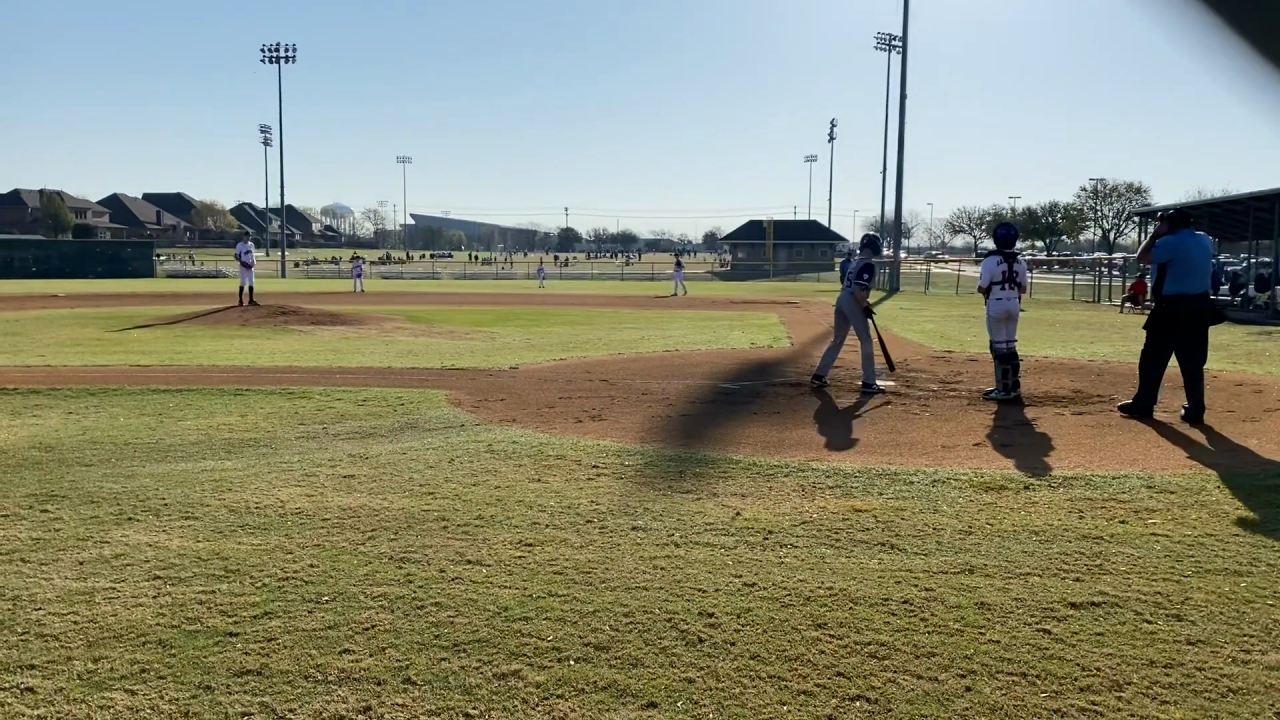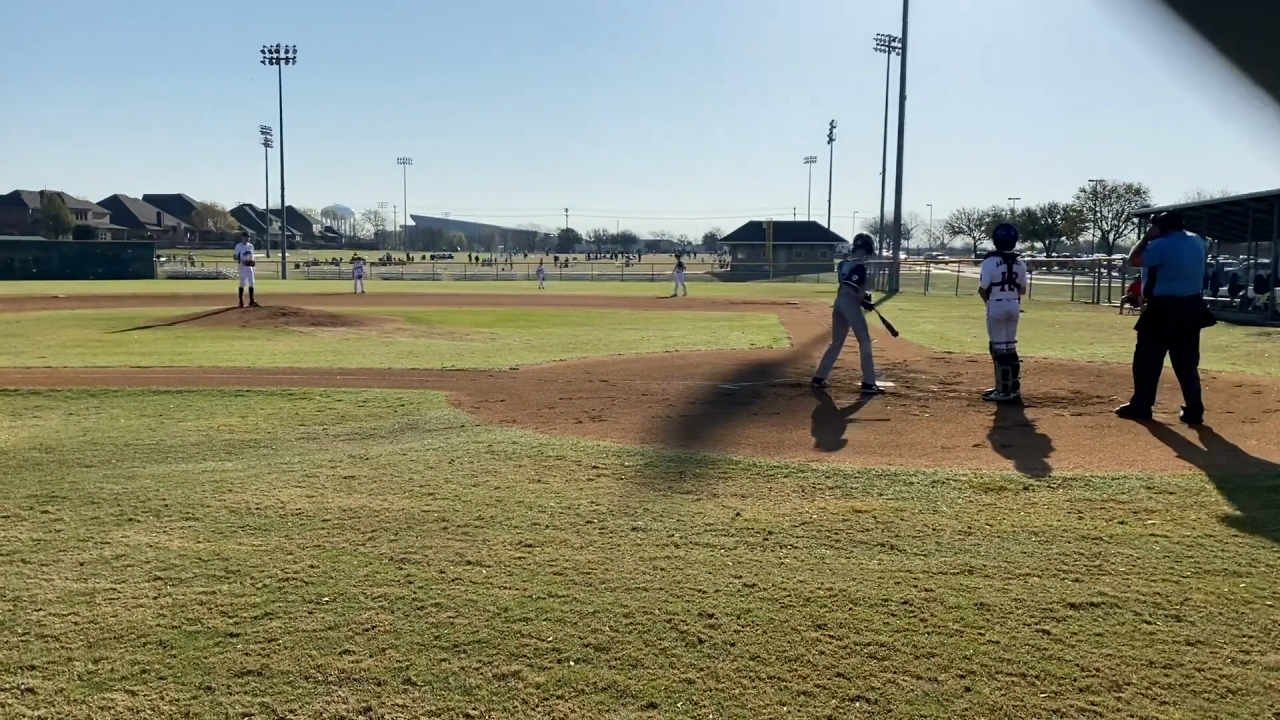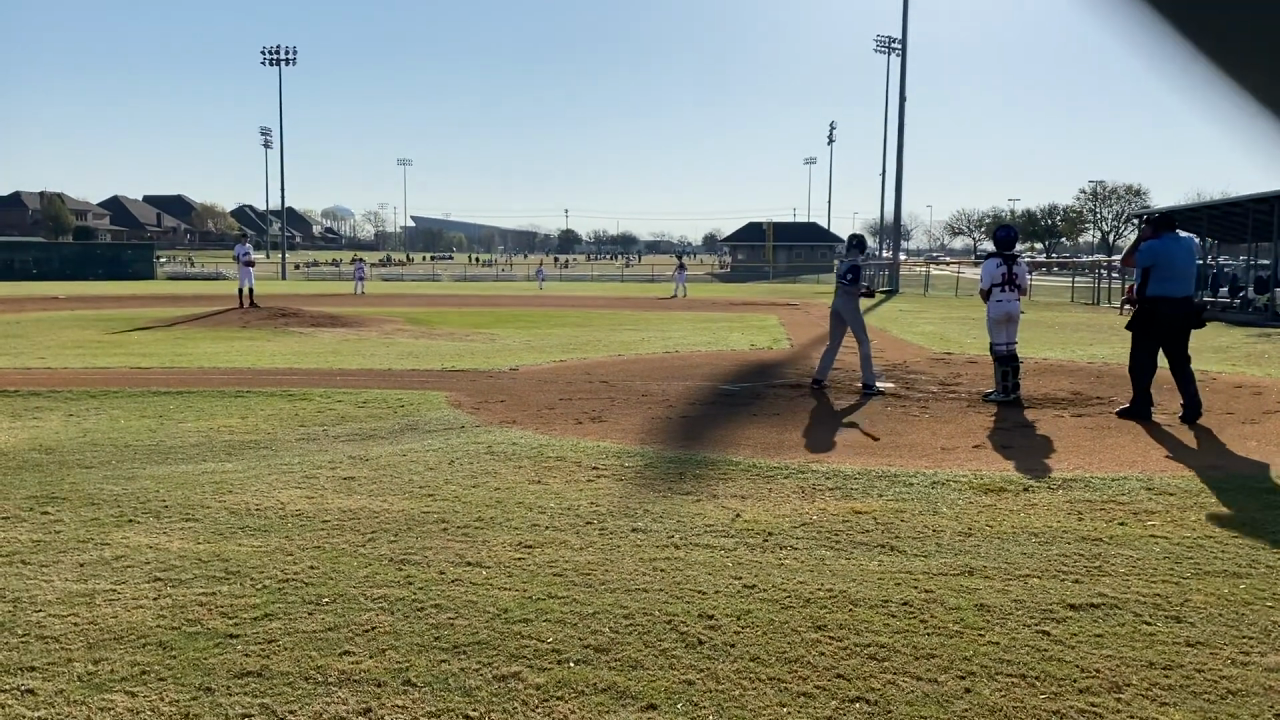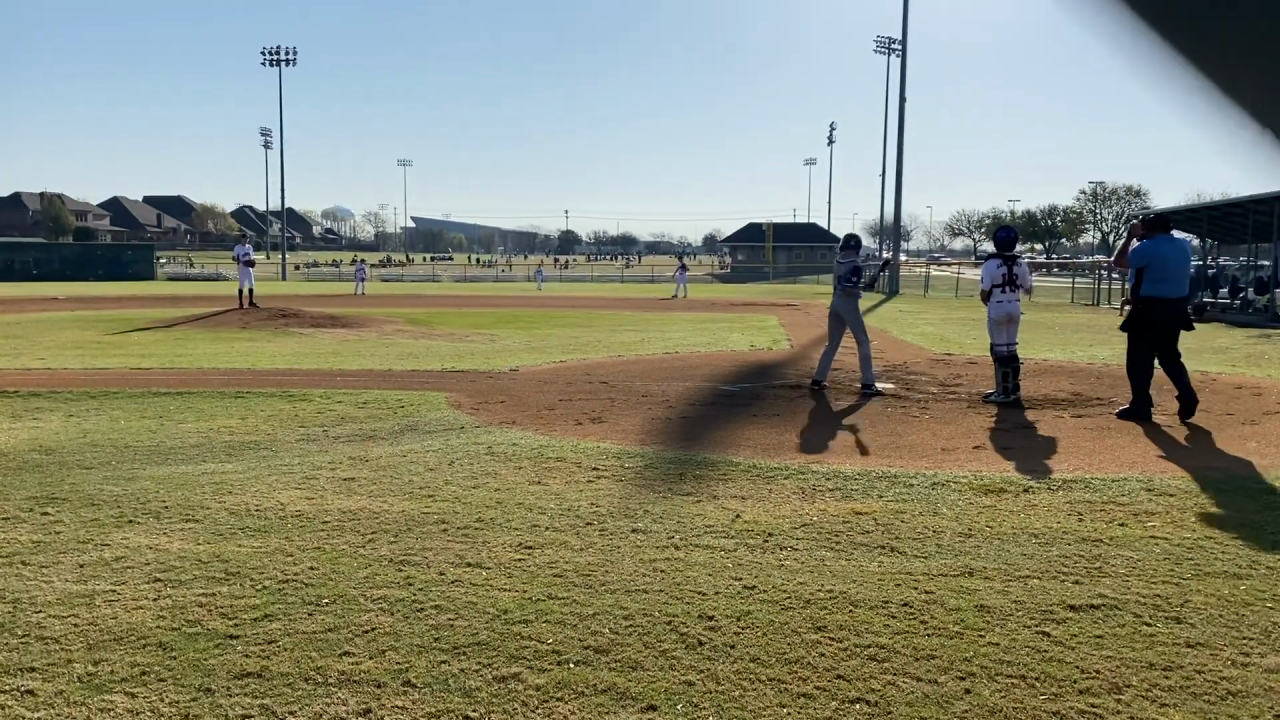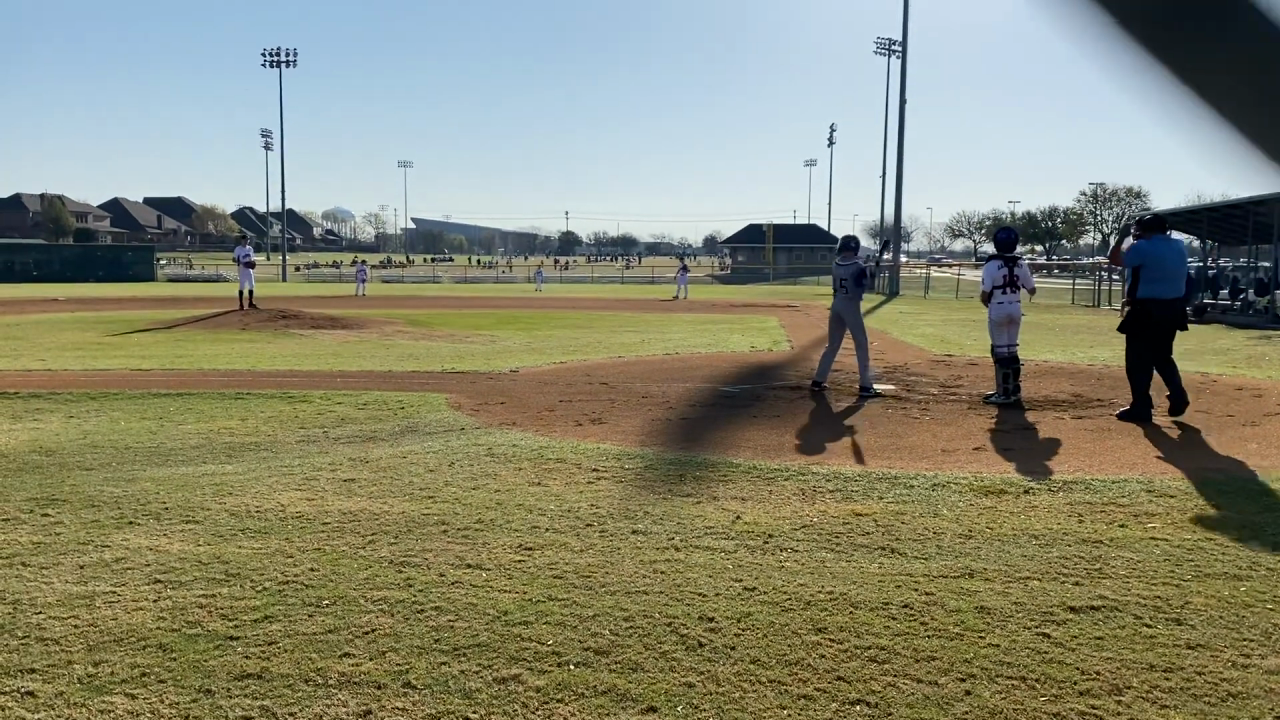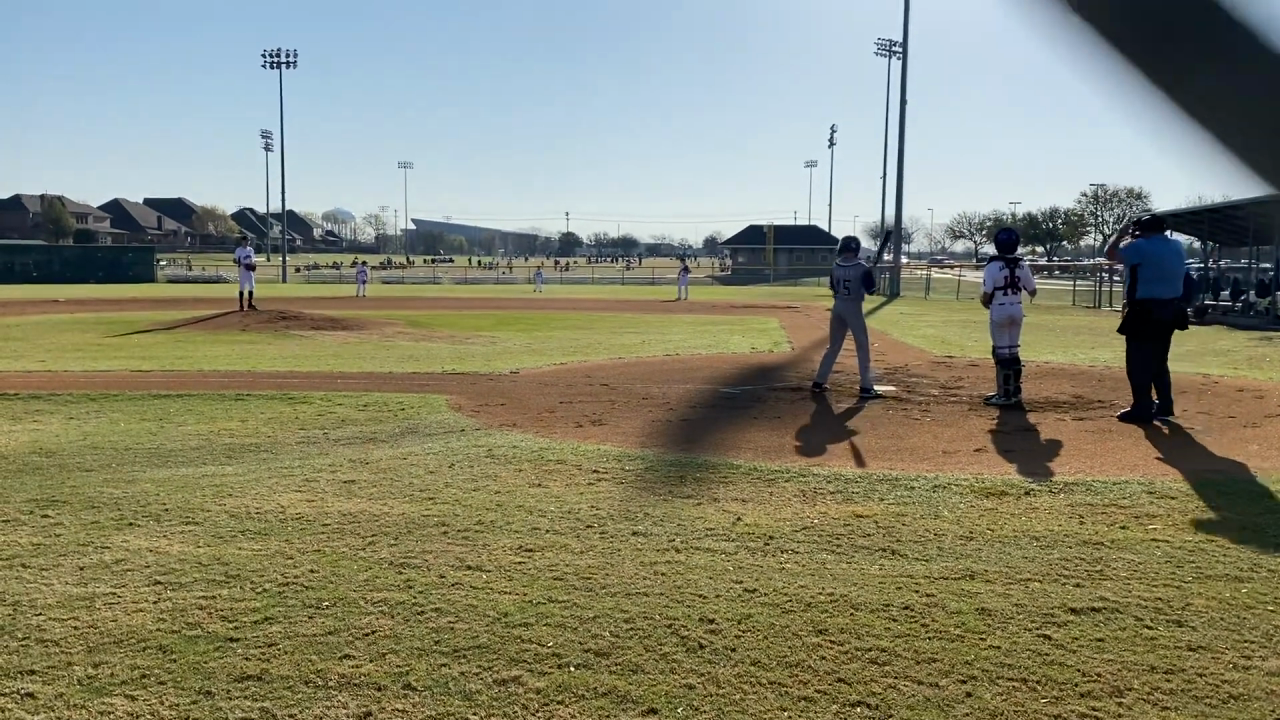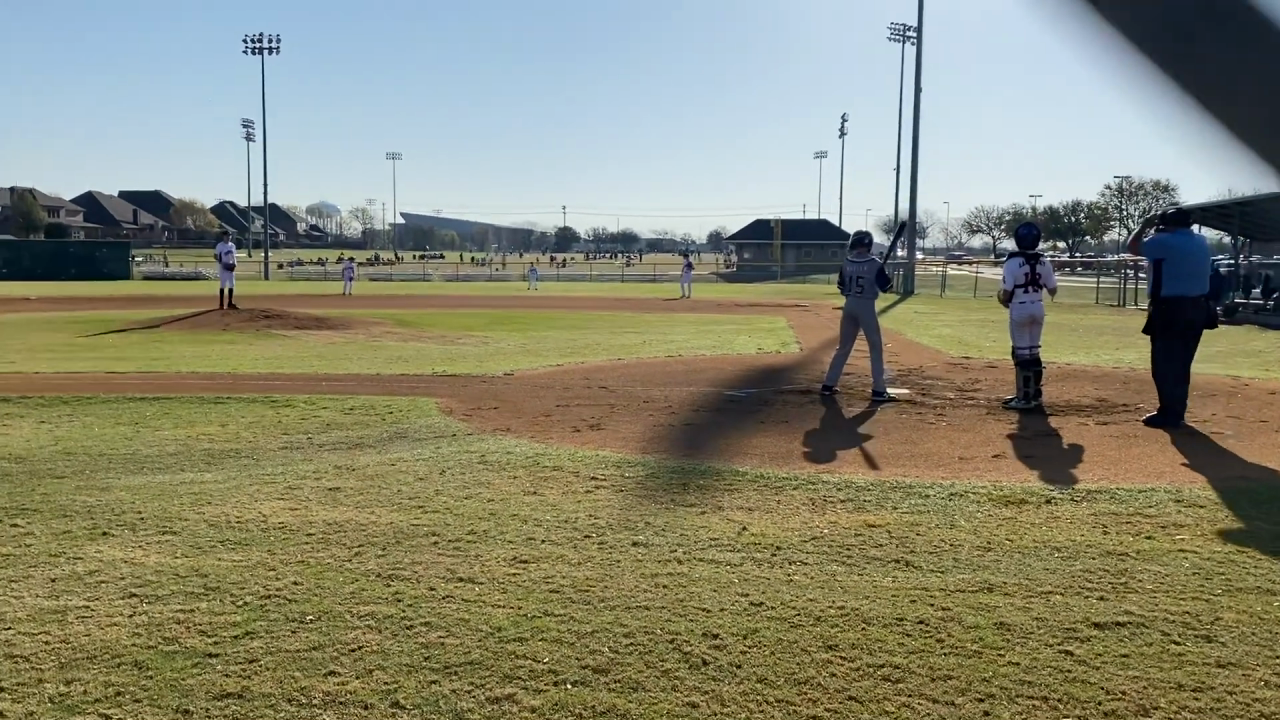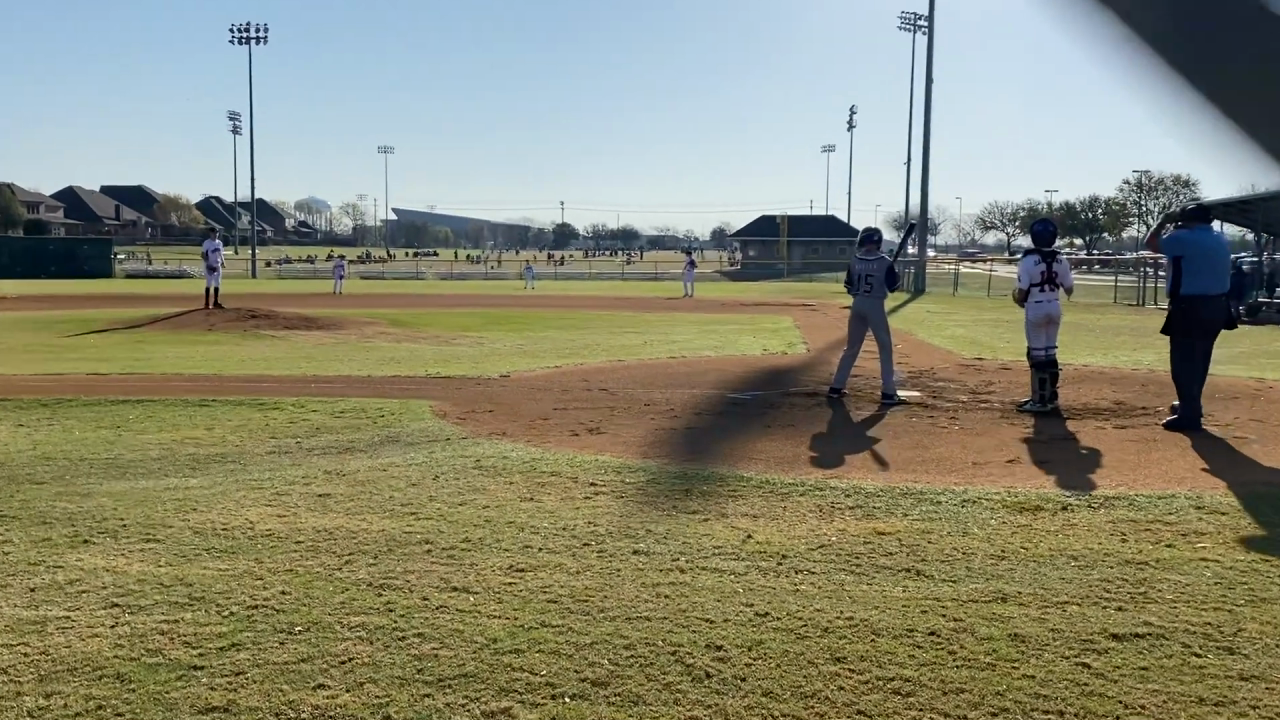
dt=0.1s
person 1, frame 1
left shoulder: (1171, 242)
right shoulder: (1205, 240)
left elbow: (1143, 257)
left wrist: (1156, 235)
left hip: (1172, 308)
right hip: (1199, 307)
left knee: (1153, 358)
right knee: (1193, 362)
left ankle: (1143, 404)
right ankle: (1195, 409)
person 1, frame 2
left shoulder: (1162, 245)
right shoulder: (1197, 243)
left elbow: (1134, 260)
left wrist: (1147, 237)
left hip: (1162, 310)
right hip: (1191, 309)
left knee: (1147, 359)
right knee: (1186, 361)
left ankle: (1141, 405)
right ankle: (1194, 409)
person 1, frame 3
left shoulder: (1154, 246)
right shoulder: (1190, 243)
left elbow: (1126, 261)
left wrist: (1140, 238)
left hip: (1155, 310)
right hip: (1182, 309)
left knee: (1142, 361)
right knee: (1180, 361)
left ankle: (1140, 406)
right ankle: (1192, 407)
person 1, frame 4
left shoulder: (1148, 248)
right shoulder: (1183, 245)
left elbow: (1119, 262)
left wrist: (1130, 237)
left hip: (1149, 311)
right hip: (1176, 310)
left knee: (1140, 360)
right knee: (1170, 357)
left ankle: (1141, 407)
right ankle: (1187, 399)
person 1, frame 5
left shoulder: (1144, 247)
right shoulder: (1179, 246)
left elbow: (1114, 259)
left wrist: (1123, 236)
left hip: (1146, 311)
right hip: (1172, 310)
left knee: (1138, 361)
right knee: (1163, 357)
left ankle: (1140, 408)
right ankle: (1178, 397)
person 1, frame 6
left shoulder: (1141, 247)
right shoulder: (1176, 246)
left elbow: (1111, 254)
left wrist: (1122, 234)
left hip: (1145, 312)
right hip: (1171, 310)
left knee: (1139, 361)
right knee: (1158, 360)
left ankle: (1142, 409)
right ankle: (1164, 404)
person 1, frame 7
left shoulder: (1165, 242)
right shoulder: (1201, 241)
left elbow: (1133, 247)
left wrist: (1145, 226)
right wrist: (1158, 232)
left hip: (1170, 310)
right hip: (1196, 308)
left knee: (1164, 362)
right knee: (1182, 361)
left ankle: (1169, 413)
right ankle: (1177, 408)
person 1, frame 8
left shoulder: (1185, 238)
right shoulder: (1221, 239)
left elbow: (1151, 244)
left wrist: (1164, 221)
right wrist: (1176, 229)
left hip: (1189, 309)
right hip: (1216, 307)
left knee: (1184, 363)
right knee: (1198, 362)
left ankle: (1189, 416)
right ankle: (1189, 408)
person 2, frame 1
left shoulder: (990, 260)
right shoulder: (1020, 262)
left elbow: (981, 288)
right elbow: (1023, 289)
left wrist: (990, 290)
left hip: (996, 306)
right hip: (1014, 305)
left knee: (999, 346)
right knee: (1010, 345)
left ankle: (1003, 389)
right ankle: (1014, 386)
person 2, frame 2
left shoulder: (990, 261)
right shoulder: (1020, 263)
left elbow: (982, 290)
right elbow: (1022, 291)
left wrist: (987, 297)
left hip: (996, 307)
right hip: (1013, 306)
left knee: (999, 348)
right knee: (1010, 346)
left ankle: (1003, 390)
right ankle: (1013, 387)
person 2, frame 3
left shoulder: (990, 263)
right shoulder: (1020, 264)
left elbow: (983, 291)
right elbow: (1023, 292)
left wrist: (988, 300)
left hip: (996, 308)
right hip: (1014, 307)
left knee: (999, 349)
right knee: (1011, 347)
left ankle: (1003, 391)
right ankle: (1013, 388)
person 2, frame 4
left shoulder: (991, 264)
right shoulder: (1020, 264)
left elbow: (984, 292)
right elbow: (1028, 290)
left wrist: (987, 301)
left hip: (997, 309)
right hip: (1014, 308)
left knee: (999, 350)
right knee: (1011, 348)
left ankle: (1003, 392)
right ankle: (1014, 389)
person 2, frame 5
left shoulder: (991, 265)
right shoulder: (1021, 265)
left elbow: (985, 294)
right elbow: (1032, 290)
left wrist: (987, 303)
left hip: (998, 310)
right hip: (1015, 309)
left knee: (1000, 351)
right knee: (1012, 349)
left ankle: (1004, 393)
right ankle: (1014, 390)
person 2, frame 6
left shoulder: (993, 266)
right shoulder: (1023, 266)
left elbow: (986, 295)
right elbow: (1032, 292)
left wrist: (986, 303)
left hip: (999, 311)
right hip: (1017, 310)
left knee: (1001, 352)
right knee: (1013, 350)
left ankle: (1004, 395)
right ankle: (1015, 392)
person 2, frame 7
left shoulder: (1013, 262)
right shoulder: (1044, 263)
left elbow: (1006, 293)
right elbow: (1052, 291)
left wrist: (1004, 301)
left hip: (1019, 310)
right hip: (1037, 309)
left knee: (1021, 353)
right knee: (1034, 351)
left ankle: (1024, 398)
right ankle: (1035, 394)
person 2, frame 8
left shoulder: (1028, 260)
right shoulder: (1061, 260)
left elbow: (1021, 292)
right elbow: (1069, 290)
left wrist: (1019, 300)
left hip: (1035, 309)
right hip: (1054, 308)
left knee: (1037, 354)
right knee: (1050, 352)
left ankle: (1039, 401)
right ankle: (1051, 397)
person 3, frame 1
left shoulder: (856, 261)
right shoulder: (868, 264)
right elbow: (857, 289)
left wrist: (864, 303)
right wrist: (865, 306)
left hip: (842, 300)
right hip: (852, 303)
left knee: (837, 340)
right knee: (866, 342)
left ankle: (819, 375)
right ankle: (868, 383)
person 3, frame 2
left shoulder: (847, 262)
right shoulder: (859, 265)
right elbow: (849, 288)
left wrist: (863, 294)
right wrist: (863, 300)
left hip: (839, 303)
right hip: (851, 305)
left knee: (836, 343)
right knee: (865, 342)
left ankle: (819, 378)
right ankle: (868, 383)
person 3, frame 3
left shoulder: (843, 262)
right shoulder: (855, 264)
right elbow: (844, 286)
left wrist: (861, 289)
right wrist: (861, 291)
left hip: (837, 303)
right hip: (849, 304)
left knee: (833, 343)
right knee: (863, 343)
left ankle: (818, 379)
right ankle: (868, 384)
person 3, frame 4
left shoulder: (837, 263)
right shoulder: (855, 265)
right elbow: (850, 289)
left wrist: (858, 285)
right wrist: (861, 287)
left hip: (835, 303)
right hip: (849, 305)
left knee: (832, 344)
right knee: (863, 343)
left ankle: (818, 380)
right ankle: (867, 383)
person 3, frame 5
left shoulder: (836, 265)
right shoulder: (858, 267)
right elbow: (861, 289)
right wrist: (867, 280)
left hip: (836, 305)
right hip: (851, 306)
left knee: (832, 345)
right knee: (861, 346)
left ankle: (818, 381)
right ankle: (865, 386)
person 3, frame 6
left shoulder: (836, 267)
right shoulder: (862, 268)
right elbow: (871, 290)
right wrist: (869, 275)
left hip: (838, 307)
right hip: (853, 308)
left knee: (833, 347)
right knee: (862, 347)
left ankle: (818, 382)
right ankle: (866, 387)
person 3, frame 7
left shoulder: (846, 263)
right shoulder: (875, 264)
left elbow: (842, 288)
right elbow: (886, 287)
right wrist: (882, 273)
left hip: (849, 306)
right hip: (866, 307)
left knee: (843, 348)
right knee: (876, 348)
left ankle: (828, 385)
right ankle: (878, 390)
person 3, frame 8
left shoulder: (854, 261)
right shoulder: (885, 262)
left elbow: (849, 288)
right elbow: (893, 287)
left hip: (857, 305)
right hip: (875, 306)
left knee: (851, 348)
right knee: (885, 349)
left ankle: (836, 387)
right ankle: (888, 392)
